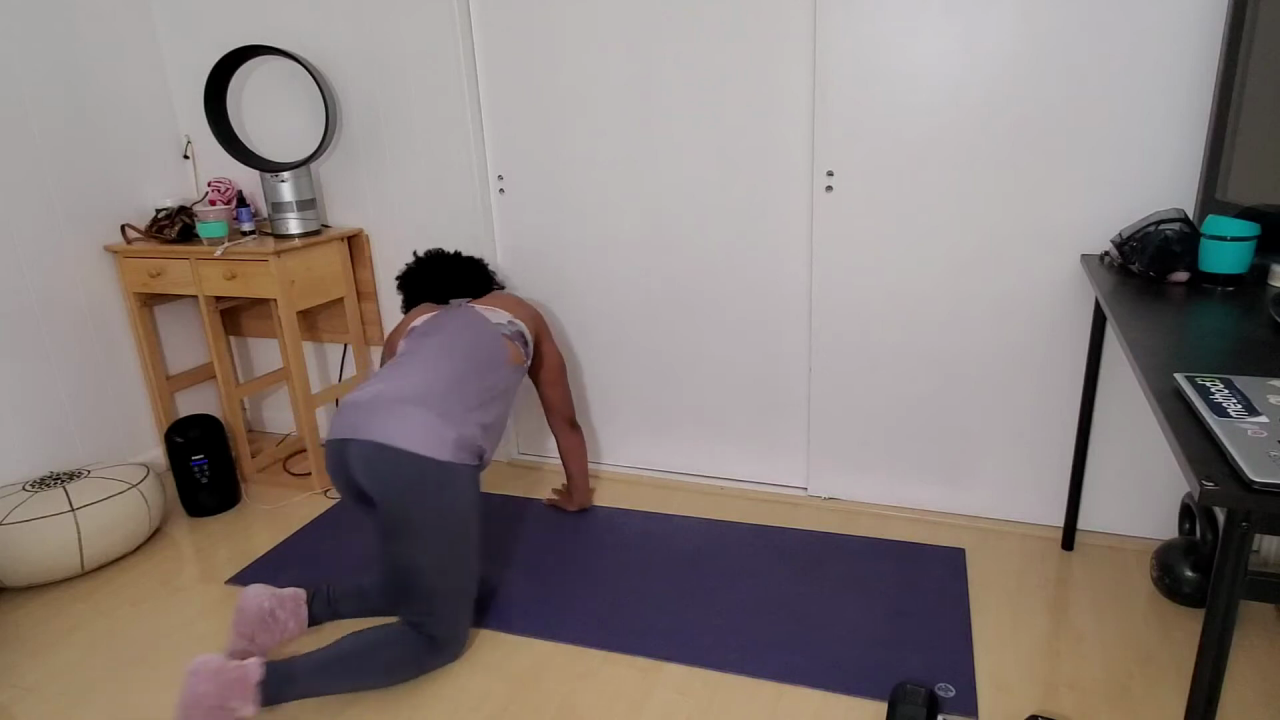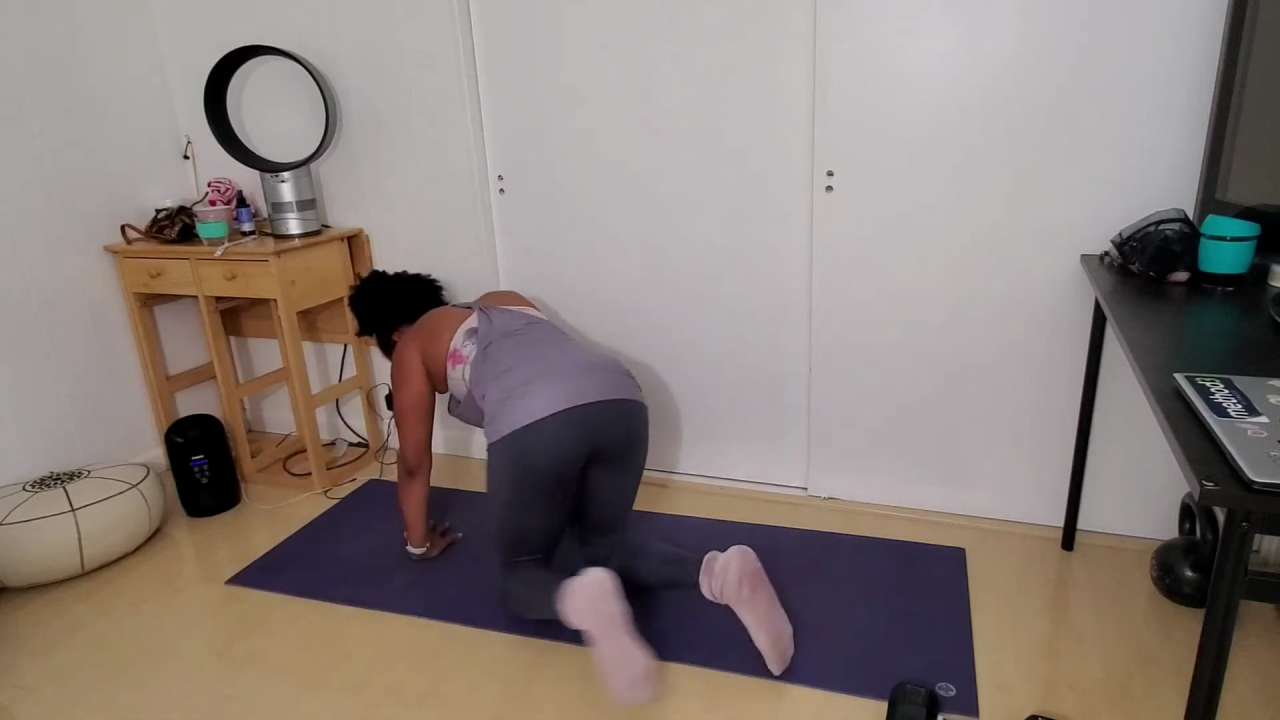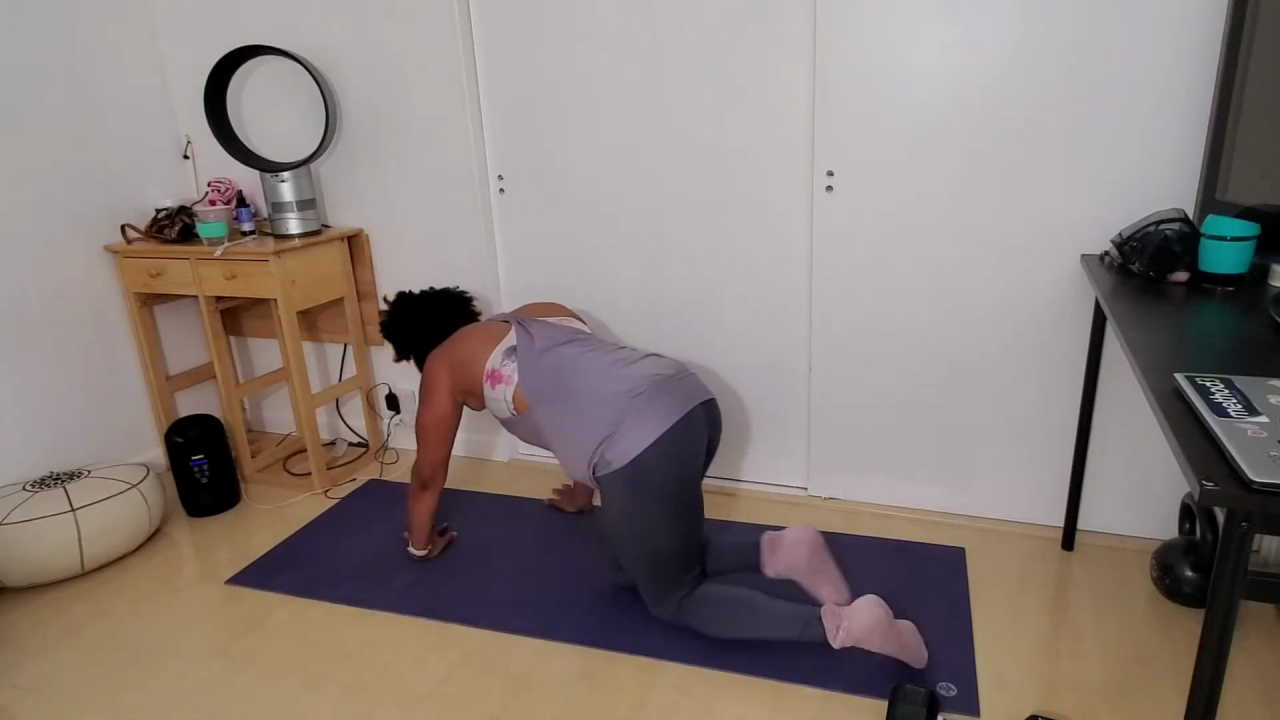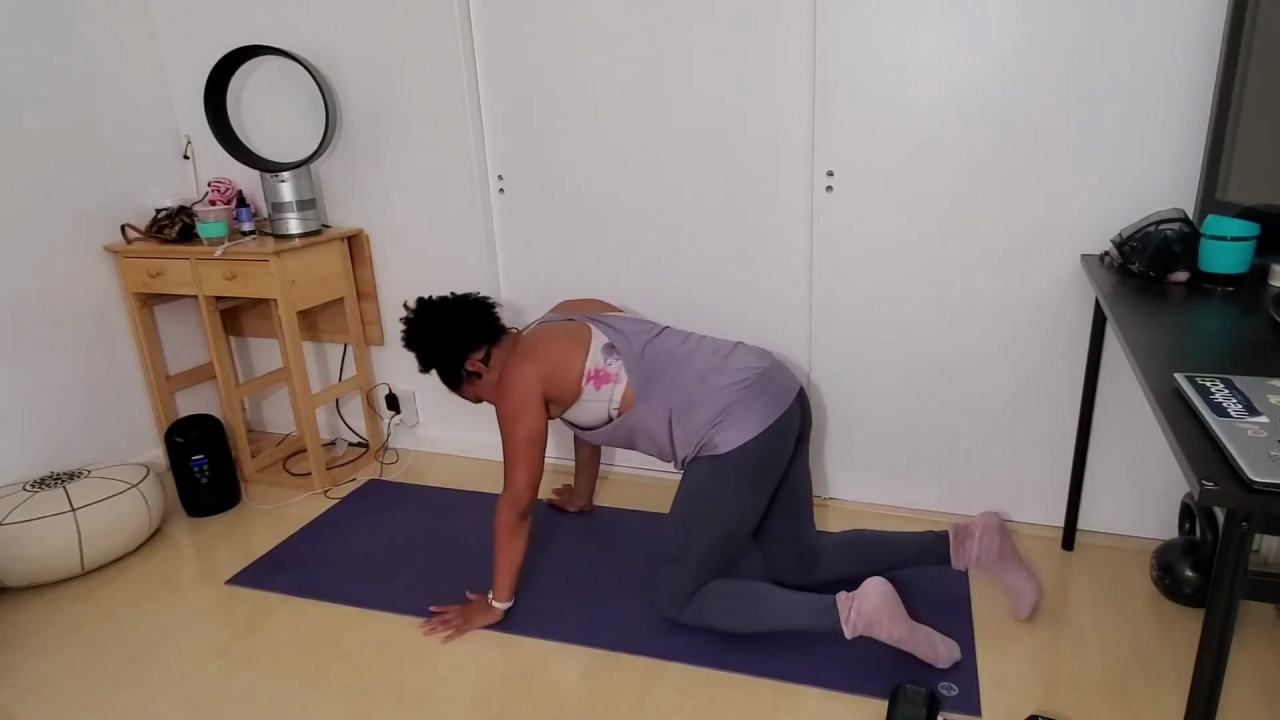
dt=0.7s
person 1, frame 1
left shoulder: (408, 325)
right shoulder: (520, 312)
right elbow: (563, 417)
right wrist: (577, 491)
left hip: (347, 438)
right hip: (425, 453)
left knee: (442, 580)
right knee: (437, 635)
left ankle: (294, 607)
person 1, frame 2
left shoulder: (412, 347)
right shoulder: (505, 302)
left elbow: (414, 463)
left wrist: (420, 540)
right wrist: (580, 495)
left hip: (535, 426)
right hip: (618, 398)
left knee: (521, 576)
right knee: (603, 544)
left ankle: (582, 598)
right ankle: (720, 571)
person 1, frame 3
left shoulder: (443, 364)
right shoulder: (541, 311)
left elbow: (428, 475)
left wrist: (421, 542)
right wrist: (581, 492)
left hip: (640, 446)
right hip: (690, 400)
left knee: (675, 600)
right knee: (642, 555)
left ankle: (842, 623)
right ankle: (777, 551)
person 1, frame 4
left shoulder: (520, 375)
right shoulder: (565, 321)
left elbow: (516, 503)
left wrist: (495, 602)
right wrist: (580, 494)
left hip: (739, 430)
right hip: (774, 393)
left knee: (681, 597)
right knee: (795, 563)
left ankle: (857, 612)
right ankle: (968, 542)
